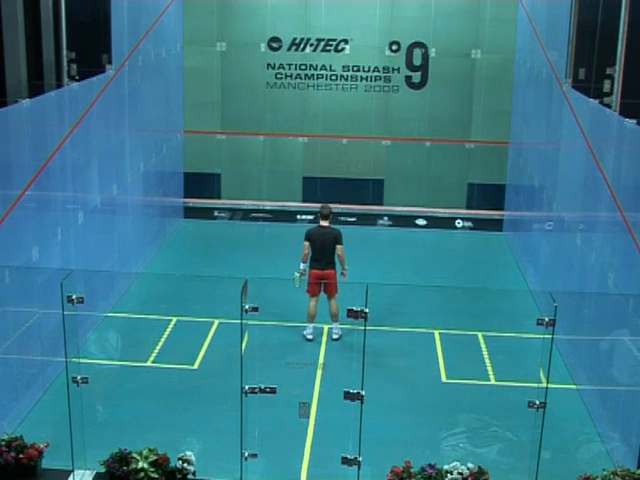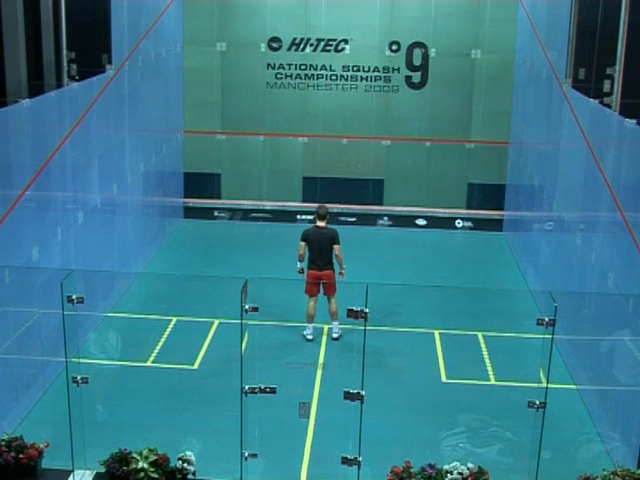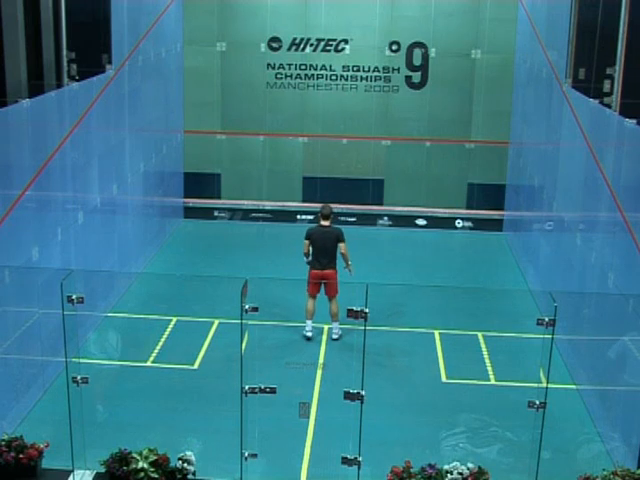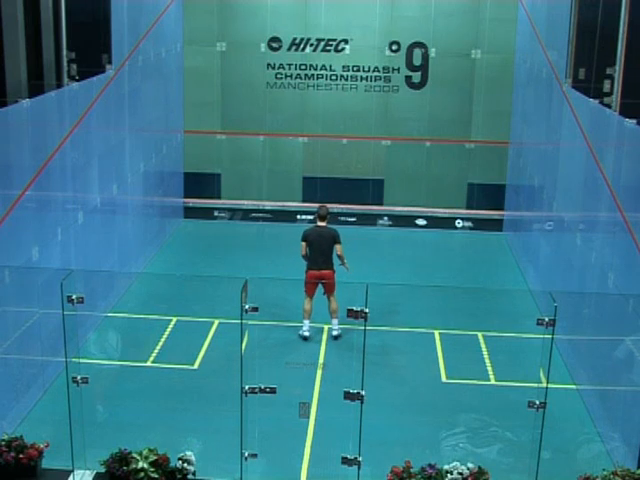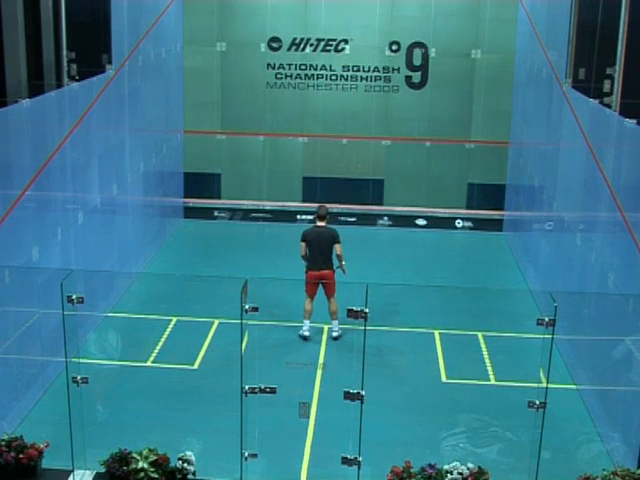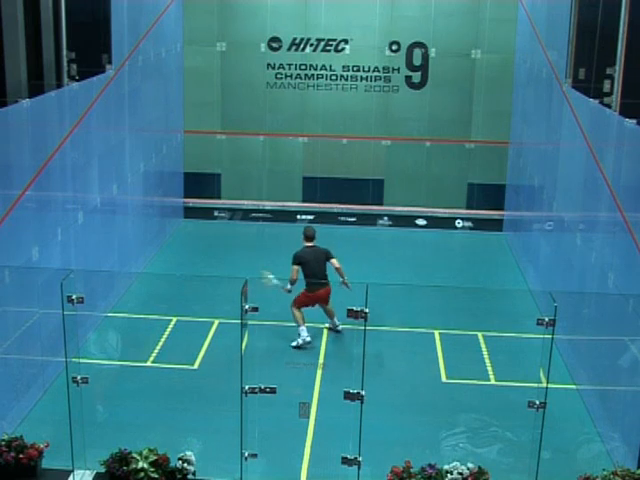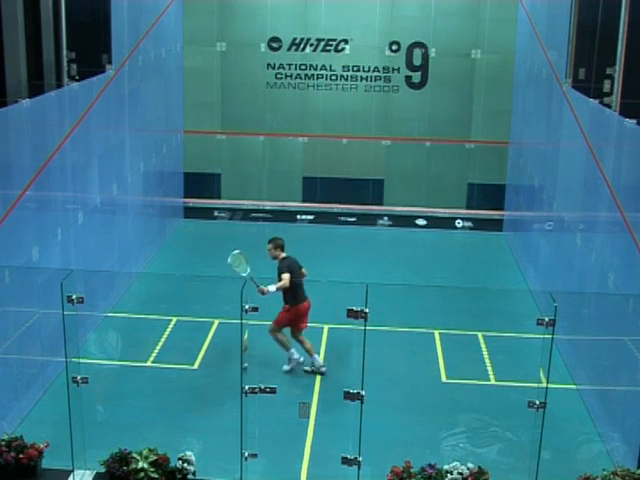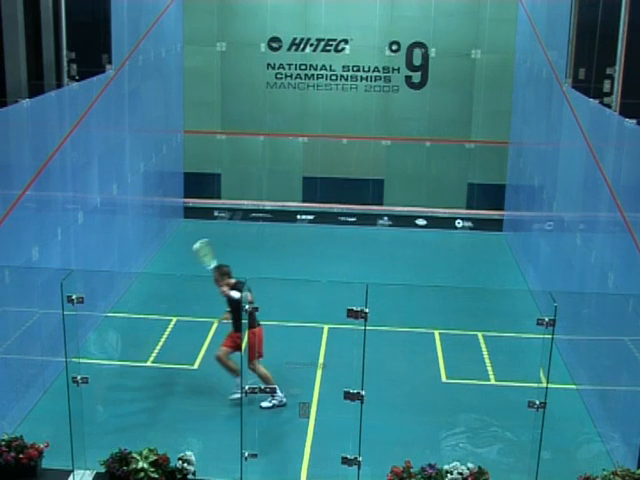
dt=0.4s
person 1, frame 1
left shoulder: (310, 232)
right shoulder: (336, 233)
left elbow: (306, 252)
right elbow: (340, 253)
left wrist: (302, 267)
right wrist: (344, 268)
left hip: (314, 271)
right hip: (330, 271)
left knee: (313, 300)
right knee: (332, 300)
left ankle: (309, 331)
right ankle: (335, 331)
person 1, frame 2
left shoulder: (307, 232)
right shoulder: (333, 233)
left elbow: (301, 253)
right elbow: (337, 253)
left wrist: (300, 265)
right wrist: (342, 268)
left hip: (312, 271)
right hip: (328, 271)
left knee: (312, 301)
right knee: (332, 299)
left ankle: (309, 331)
right ankle: (335, 330)
person 1, frame 3
left shoulder: (311, 231)
right shoulder: (337, 231)
left elbow: (305, 251)
right elbow: (343, 251)
left wrist: (308, 259)
right wrist: (348, 264)
left hip: (314, 270)
right hip: (330, 271)
left knee: (311, 299)
right knee: (332, 300)
left ankle: (308, 329)
right ankle: (335, 331)
person 1, frame 4
left shoulder: (307, 232)
right shoulder: (333, 232)
left elbow: (303, 253)
right elbow: (339, 252)
right wrist: (344, 262)
left hip: (312, 271)
right hip: (328, 271)
left knee: (308, 299)
right knee: (331, 298)
left ankle: (305, 329)
right ankle: (335, 329)
person 1, frame 5
left shoulder: (306, 233)
right shoulder: (333, 232)
left elbow: (303, 254)
right elbow: (338, 252)
right wrist: (342, 264)
left hip: (312, 271)
right hip: (328, 271)
left knee: (309, 299)
right knee: (331, 299)
left ankle: (306, 329)
right ankle: (335, 330)
person 1, frame 6
left shoulder: (298, 255)
right shoulder: (324, 251)
left elbow: (294, 277)
right elbow: (337, 266)
left wrist: (289, 287)
right wrist: (344, 279)
left hip: (312, 291)
right hip: (326, 289)
left knee: (295, 307)
right knee: (325, 305)
left ankle: (304, 336)
right ankle: (335, 325)
person 1, frame 7
left shoulder: (283, 265)
right shoulder: (292, 260)
left elbow: (285, 283)
right elbow: (303, 274)
left wrist: (269, 289)
left hip: (295, 306)
right hip: (304, 303)
left knee: (273, 330)
right knee: (296, 335)
left ankle: (293, 356)
right ankle: (318, 364)
person 1, frame 8
left shoulder: (240, 286)
right shoulder: (231, 289)
left elbow: (248, 299)
left wrist: (231, 294)
right wrist: (230, 314)
left hip: (252, 331)
right hip: (237, 332)
left knee: (254, 365)
right knee: (220, 356)
left ankle: (278, 396)
right ankle: (242, 387)
